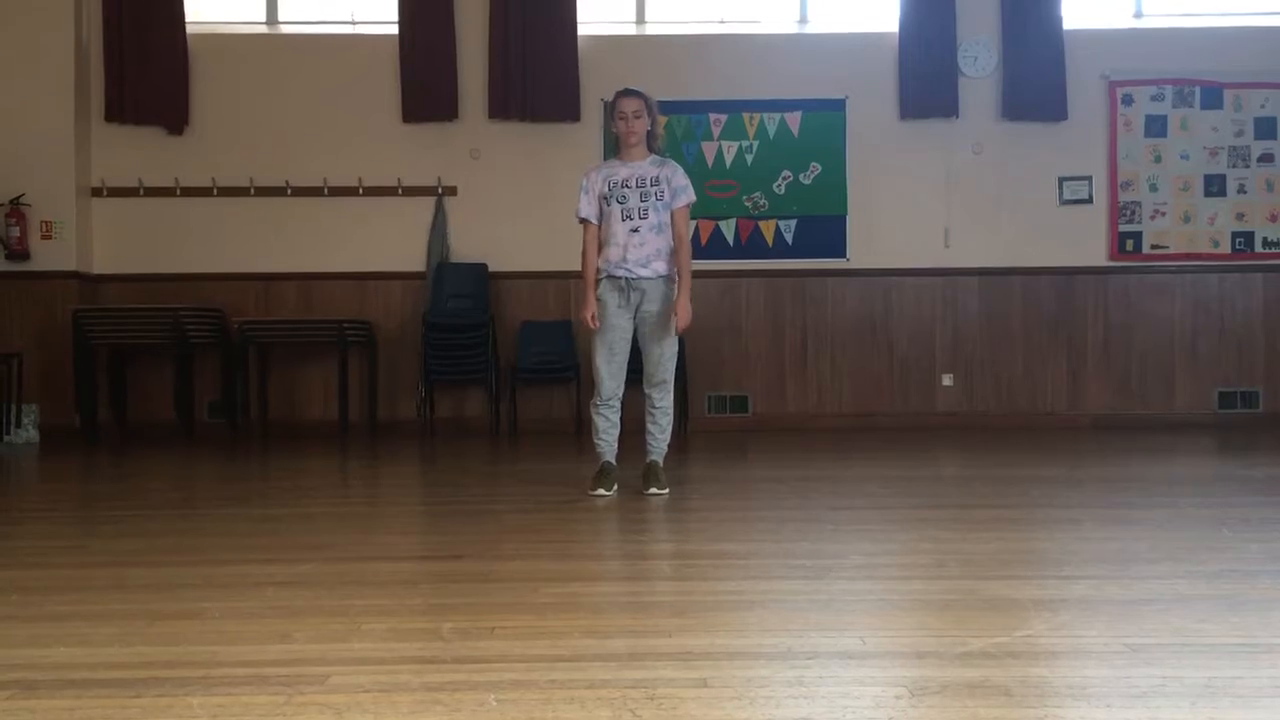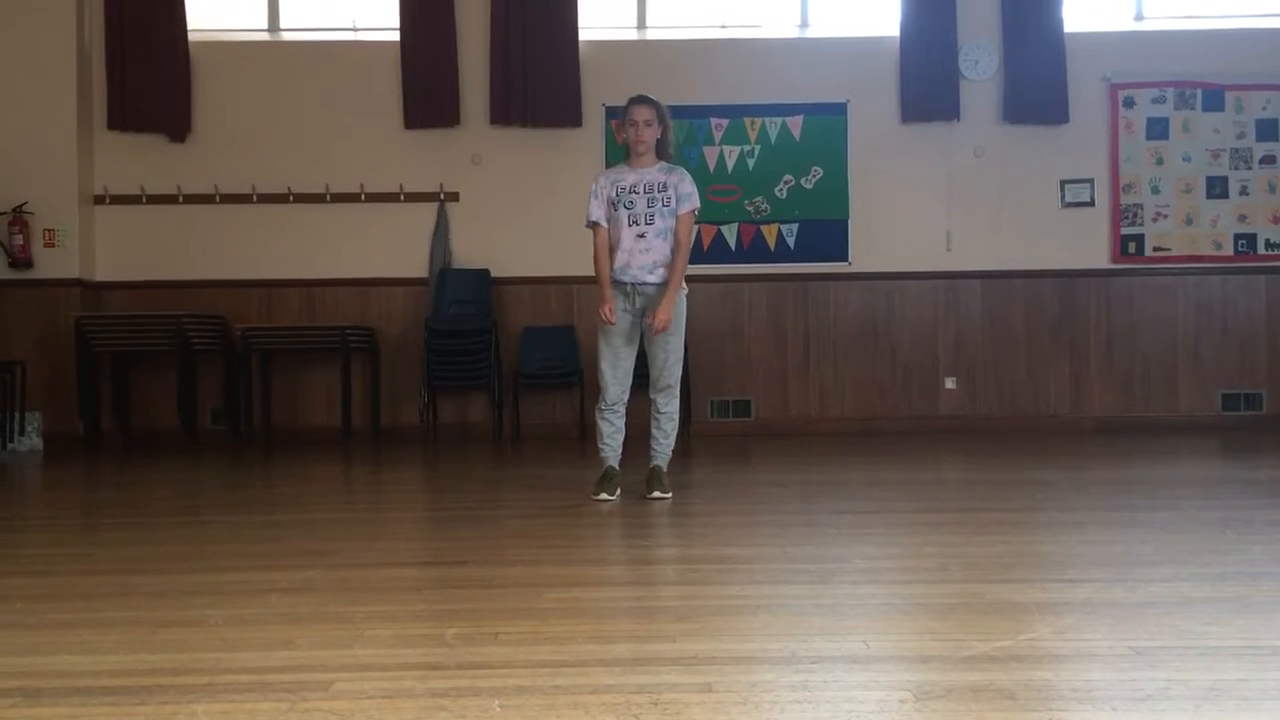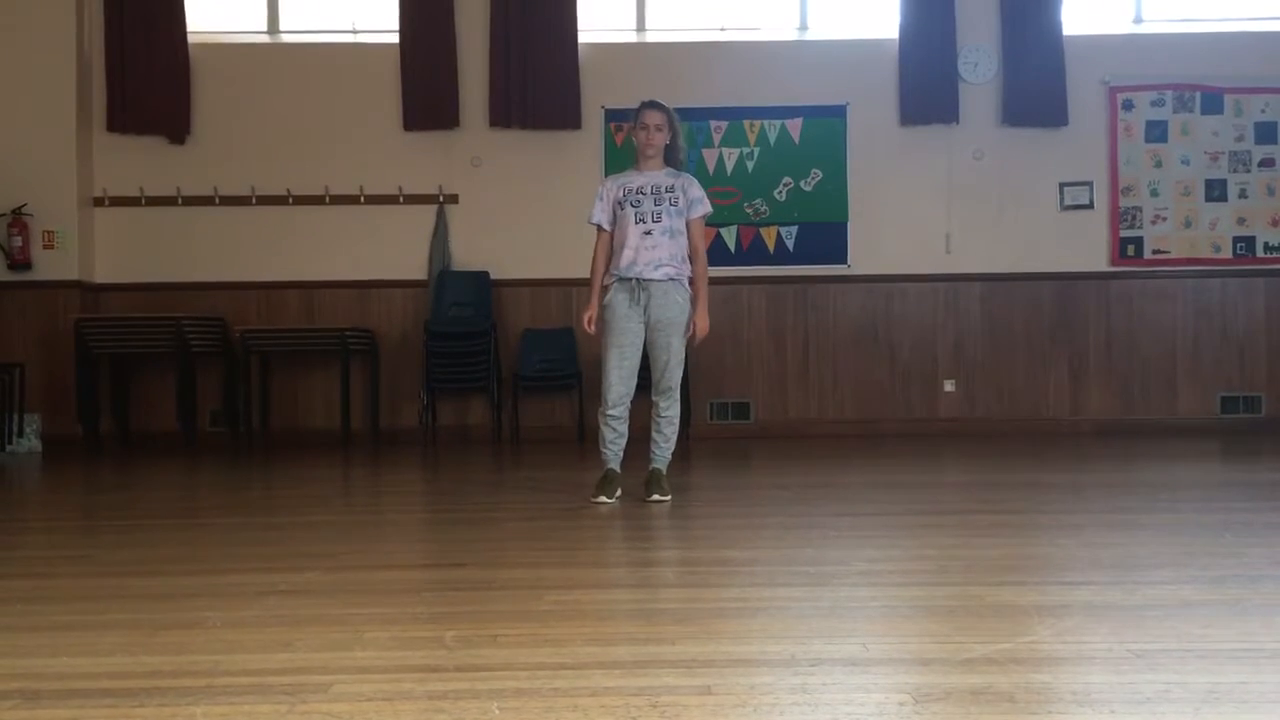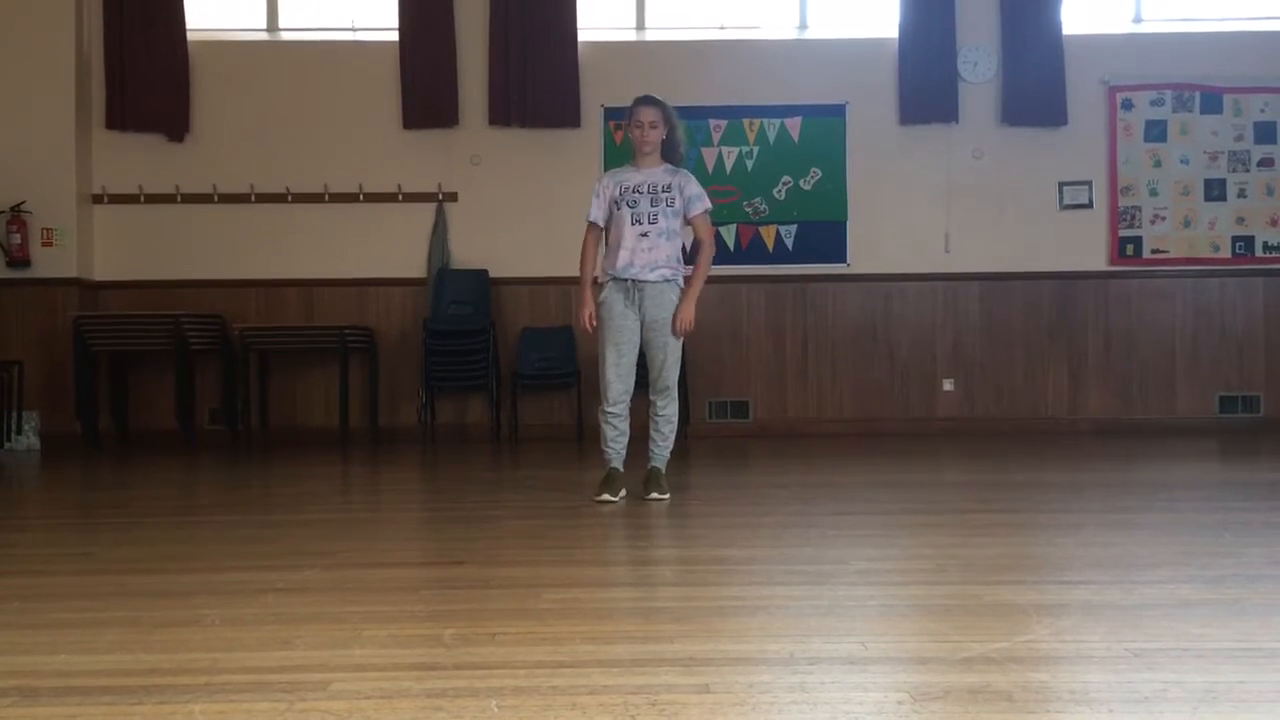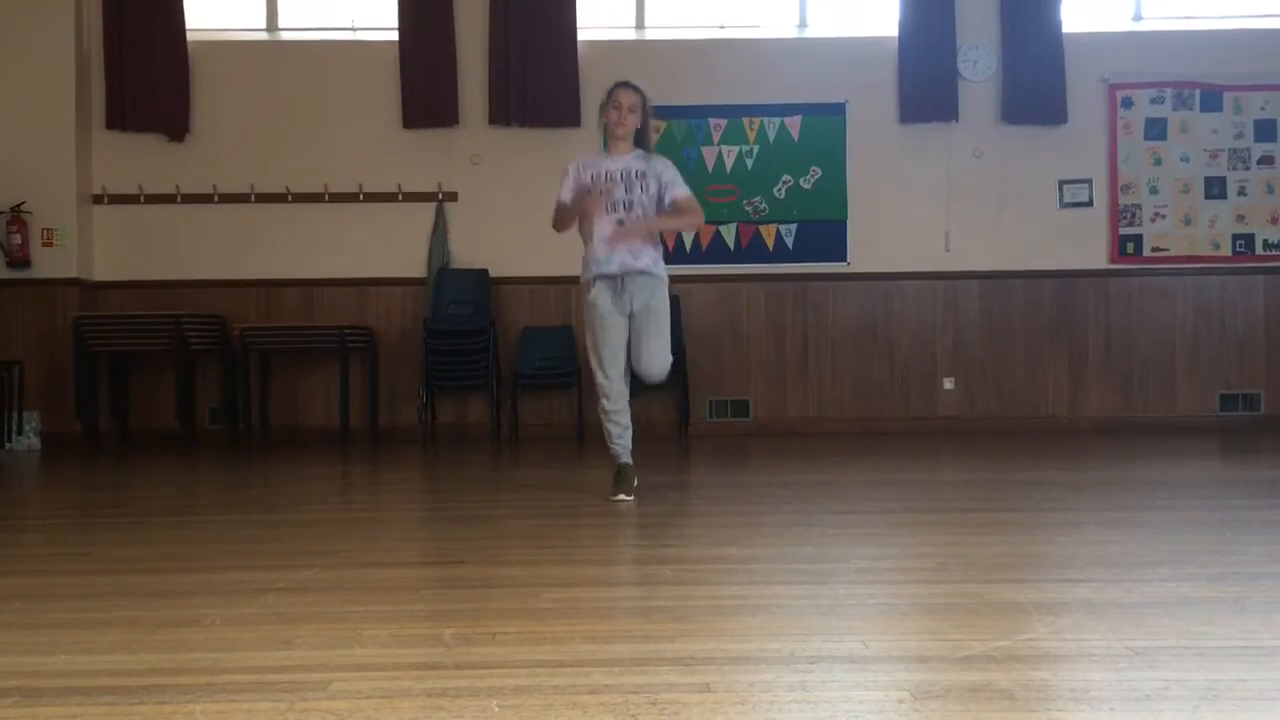
dt=0.5s
person 1, frame 1
left shoulder: (669, 172)
right shoulder: (597, 177)
left elbow: (682, 239)
right elbow: (591, 241)
left wrist: (683, 295)
right wrist: (590, 296)
left hip: (658, 286)
right hip: (612, 287)
left knee: (659, 380)
right knee: (607, 381)
left ankle: (654, 462)
right ankle: (606, 462)
person 1, frame 2
left shoulder: (678, 179)
right shoulder: (606, 182)
left elbow: (682, 244)
right elbow: (601, 245)
left wrist: (668, 298)
right wrist: (606, 296)
left hip: (665, 291)
right hip: (621, 292)
left knee: (666, 385)
right knee: (612, 386)
left ankle: (658, 466)
right ankle: (610, 467)
person 1, frame 3
left shoulder: (685, 185)
right shoulder: (613, 186)
left elbow: (698, 250)
right elbow: (602, 247)
left wrist: (701, 306)
right wrist: (593, 300)
left hip: (670, 291)
right hip: (623, 291)
left knee: (667, 387)
right knee: (615, 387)
left ankle: (658, 468)
right ankle: (611, 469)
person 1, frame 4
left shoulder: (683, 181)
right shoulder: (610, 182)
left elbow: (706, 243)
right elbow: (593, 239)
left wrist: (690, 299)
right wrist: (586, 293)
left hip: (665, 290)
right hip: (618, 291)
left knee: (664, 386)
right knee: (614, 385)
left ankle: (657, 468)
right ankle: (614, 468)
person 1, frame 5
left shoulder: (657, 166)
right shoulder: (582, 168)
left elbow: (695, 217)
right elbow: (559, 222)
left wrist: (649, 226)
right wrist: (580, 211)
left hip: (648, 277)
right hip: (603, 282)
left knee: (653, 368)
right knee: (610, 383)
left ankle: (644, 359)
right ankle: (623, 463)
